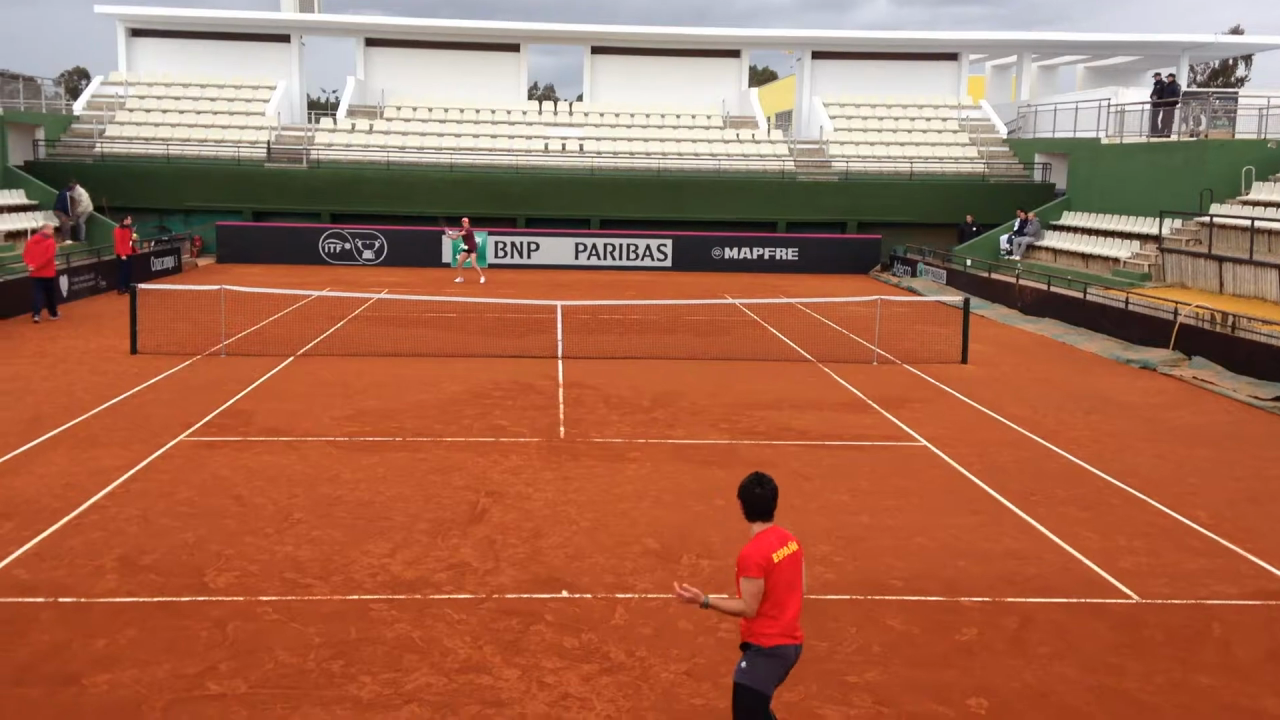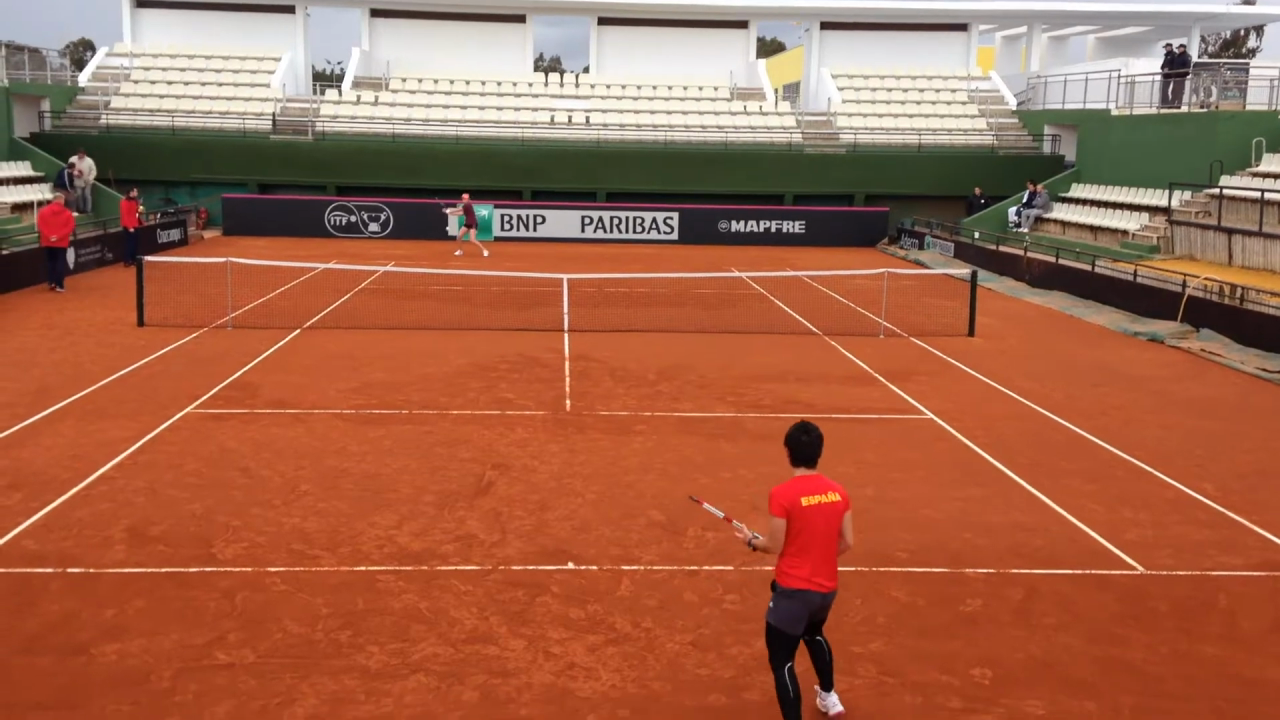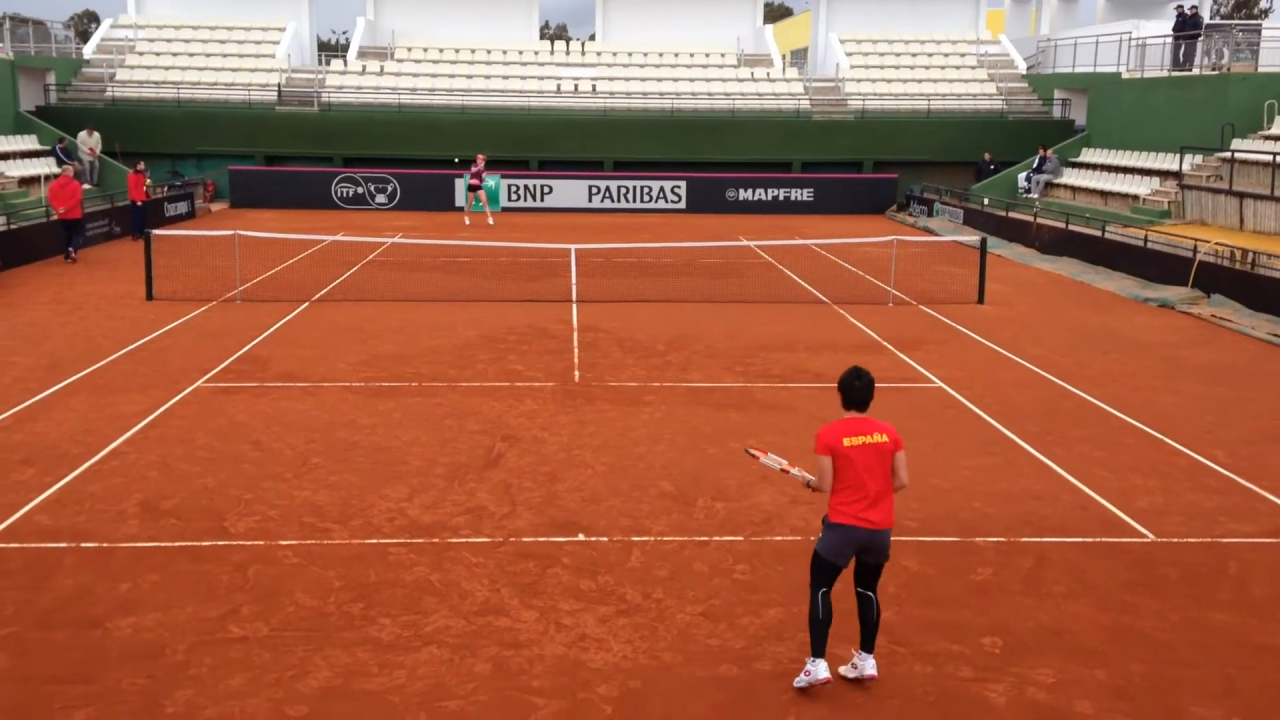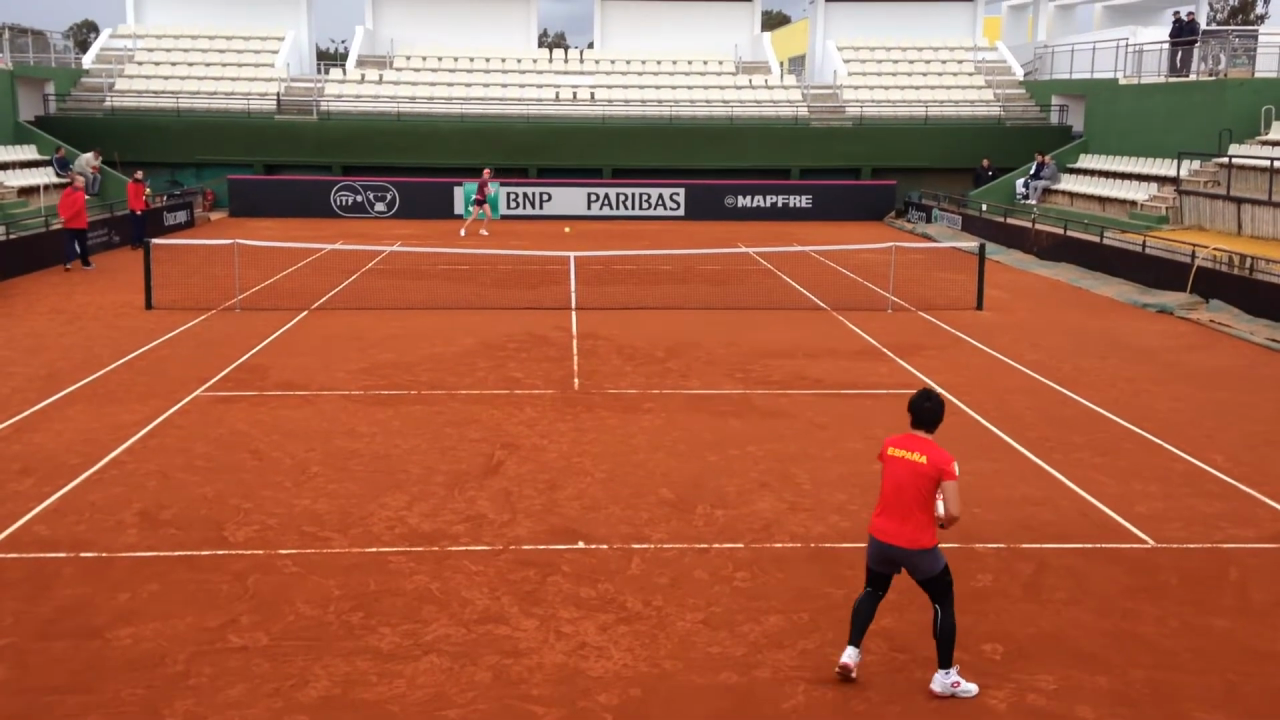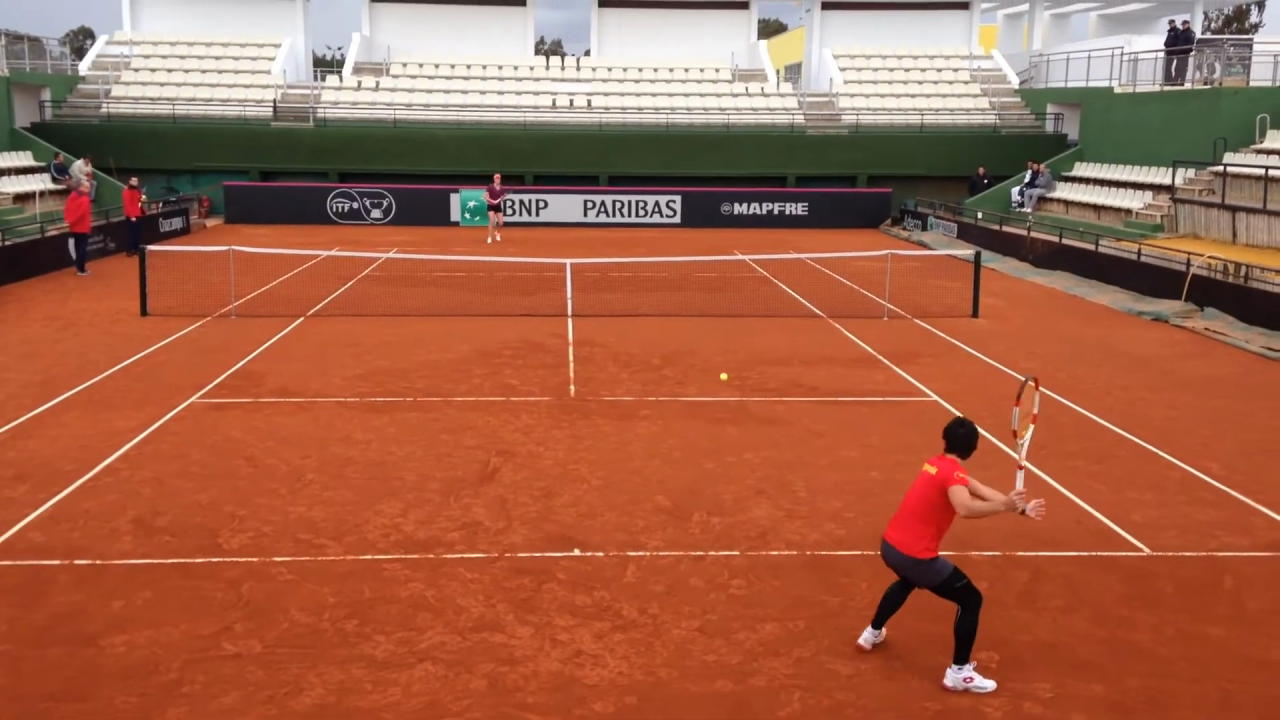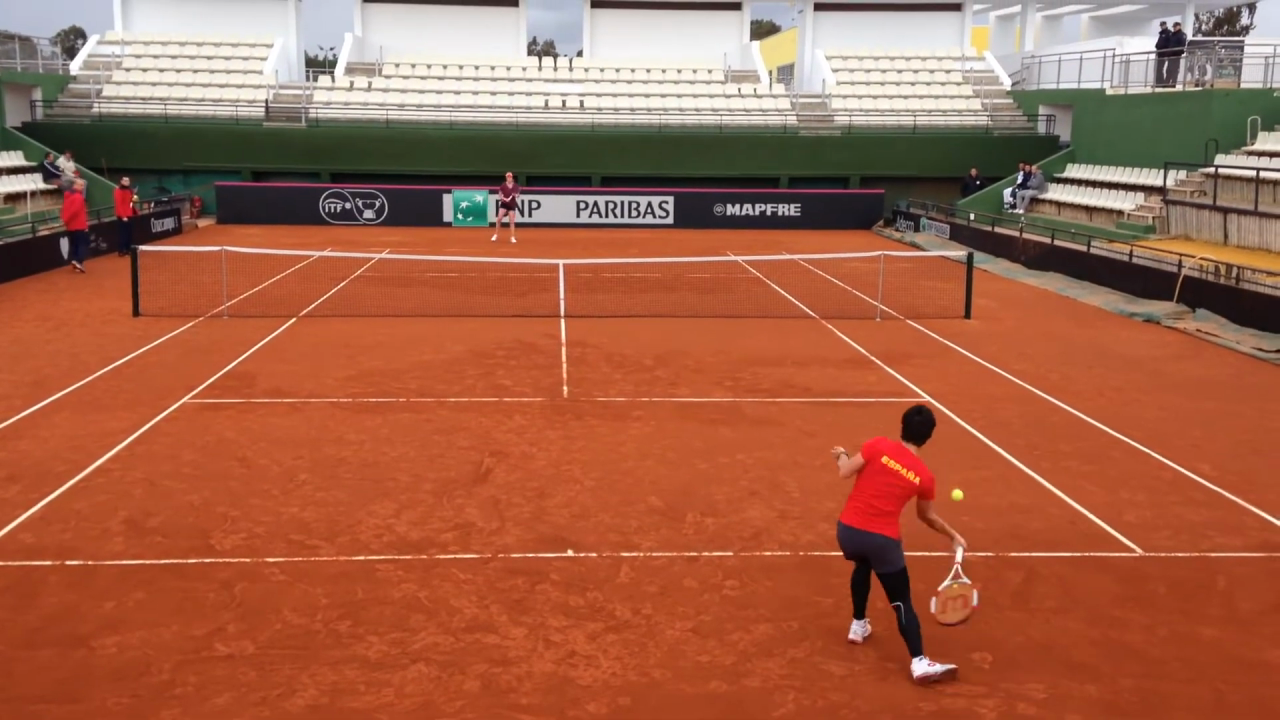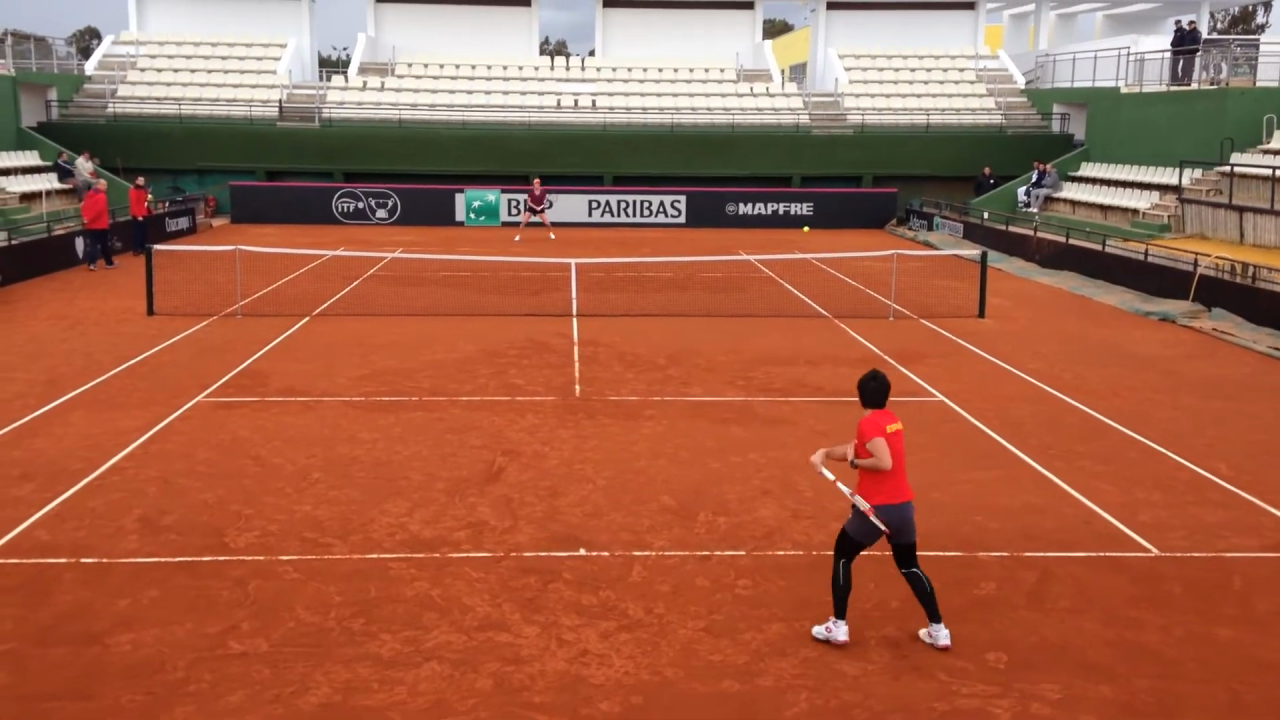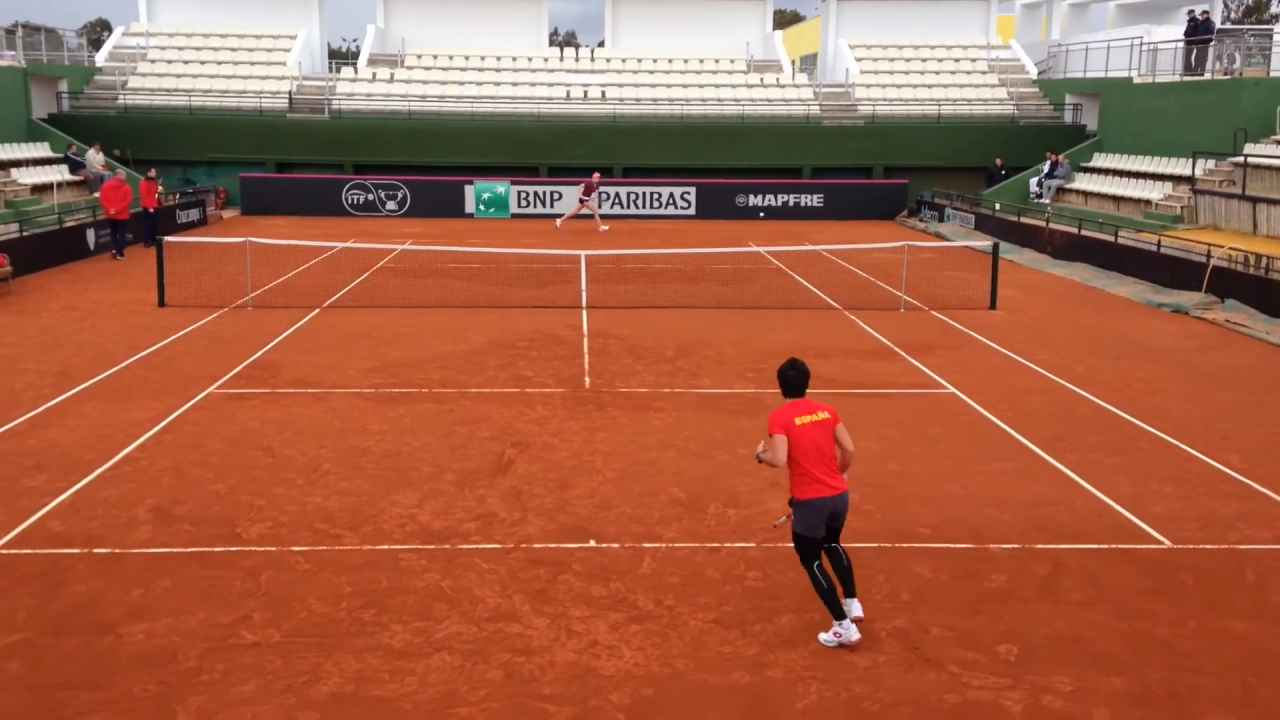
dt=0.4s
person 1, frame 1
left shoulder: (752, 553)
right shoulder: (790, 540)
left elbow: (749, 609)
left wrist: (703, 601)
left hip: (766, 648)
right hip: (790, 644)
person 1, frame 2
left shoulder: (782, 494)
right shoulder: (838, 492)
left elbow: (775, 546)
right elbow: (846, 542)
left wrist: (751, 542)
left hip: (794, 588)
right hip: (827, 588)
left knee: (782, 662)
right knee: (813, 634)
person 1, frame 3
left shoulder: (828, 435)
right shoulder: (889, 433)
left elbow: (824, 486)
right elbow: (902, 481)
left wrist: (809, 483)
left hip: (842, 526)
right hip: (879, 529)
left knee: (820, 589)
right knee: (866, 590)
left ankle: (817, 664)
right ankle: (866, 660)
person 1, frame 4
left shoulder: (889, 445)
right shoulder: (941, 458)
right elbow: (954, 513)
right wrist: (943, 521)
left hip: (880, 538)
right hip: (917, 547)
left knee: (873, 592)
right knee: (944, 603)
left ankle: (851, 653)
right ankle: (945, 676)
person 1, frame 5
left shoulder: (937, 464)
right shoulder: (954, 473)
left elbow: (982, 492)
right elbow: (965, 507)
left wrist: (1021, 507)
right wrist: (1004, 503)
left hip: (890, 545)
right hip: (916, 556)
left knee: (907, 581)
right knee: (972, 601)
left ankle: (872, 633)
right ankle: (959, 672)
person 1, frame 6
left shoulder: (879, 445)
right shoulder: (924, 476)
left elbow: (844, 472)
right elbow: (927, 517)
left wrist: (842, 455)
right wrist: (952, 535)
left hip: (847, 530)
right hip: (883, 538)
left knee: (862, 567)
right knee: (900, 601)
left ankle: (858, 625)
right ankle: (920, 662)
person 1, frame 7
left shoulder: (868, 423)
right shoulder: (892, 420)
left elbow: (885, 463)
left wrist: (853, 460)
right wrist: (827, 452)
left hip: (874, 509)
right hip: (903, 507)
left knee: (842, 559)
right knee: (910, 566)
left ankle: (838, 626)
right ankle: (938, 631)
person 1, frame 8
left shoulder: (780, 417)
right shoulder: (827, 411)
left elbow: (780, 461)
right elbow: (849, 450)
left wrist: (760, 455)
left hip: (809, 500)
right hip: (838, 495)
left knee: (812, 562)
right knee: (832, 545)
left ankle: (844, 628)
right ankle: (852, 604)
